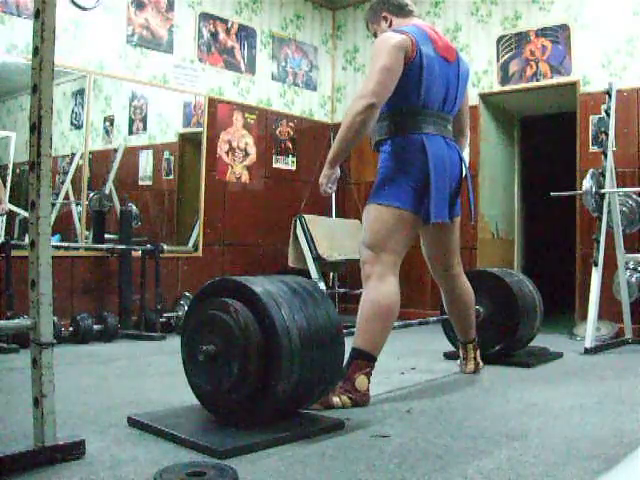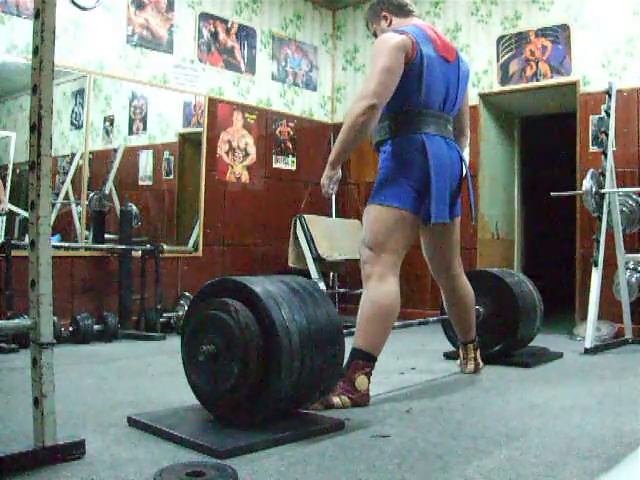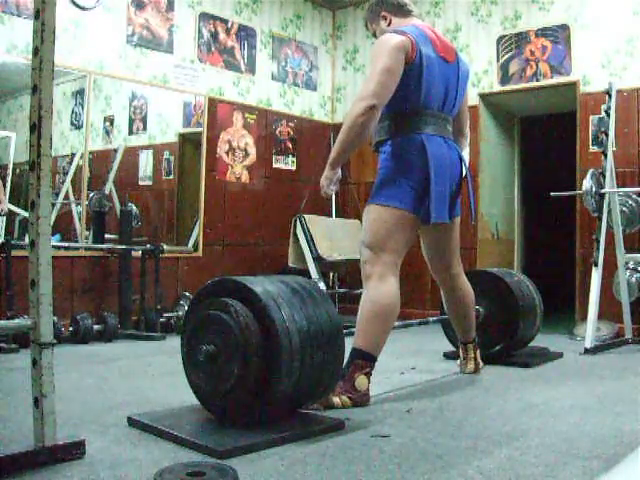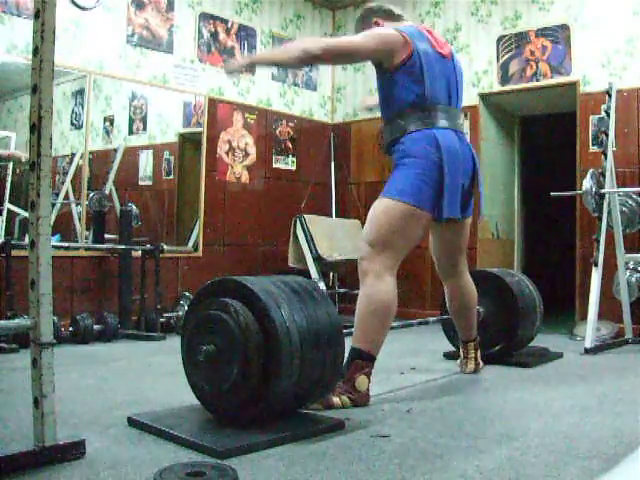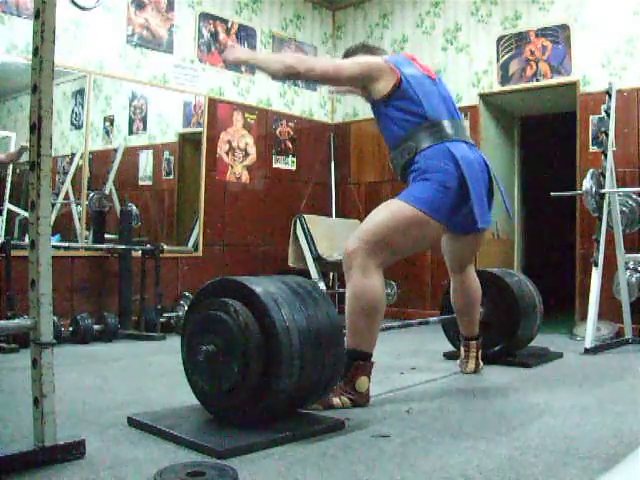
dt=0.3s
person 1, frame 1
left shoulder: (396, 39)
right shoulder: (454, 54)
left elbow: (368, 103)
left wrist: (331, 162)
left hip: (409, 155)
right hip: (446, 159)
left knee: (377, 266)
right knee: (448, 269)
left ankle: (355, 382)
right ankle: (470, 354)
person 1, frame 2
left shoulder: (396, 39)
right shoulder: (453, 54)
left elbow: (369, 103)
left wrist: (333, 163)
left hip: (409, 156)
right hip: (446, 160)
left knee: (377, 266)
right knee: (448, 269)
left ankle: (354, 382)
right ankle: (470, 352)
person 1, frame 3
left shoulder: (396, 39)
right shoulder: (454, 54)
left elbow: (369, 104)
left wrist: (333, 163)
left hip: (409, 156)
right hip: (446, 159)
left knee: (378, 267)
right knee: (448, 269)
left ankle: (354, 383)
right ankle: (470, 354)
person 1, frame 4
left shoulder: (390, 38)
right shoulder: (441, 48)
left elbow: (319, 50)
left wrist: (257, 58)
left hip: (423, 157)
right hip: (459, 156)
left knee: (376, 263)
right knee: (452, 267)
left ankle: (355, 381)
right ankle: (470, 352)
person 1, frame 5
left shoulder: (377, 67)
right shoulder: (417, 69)
left elbow: (299, 67)
left wrist: (247, 56)
right wrist: (352, 86)
left hip: (441, 175)
right hip: (475, 172)
left knee: (359, 257)
right knee: (460, 268)
left ankle: (355, 382)
right ankle: (471, 353)
